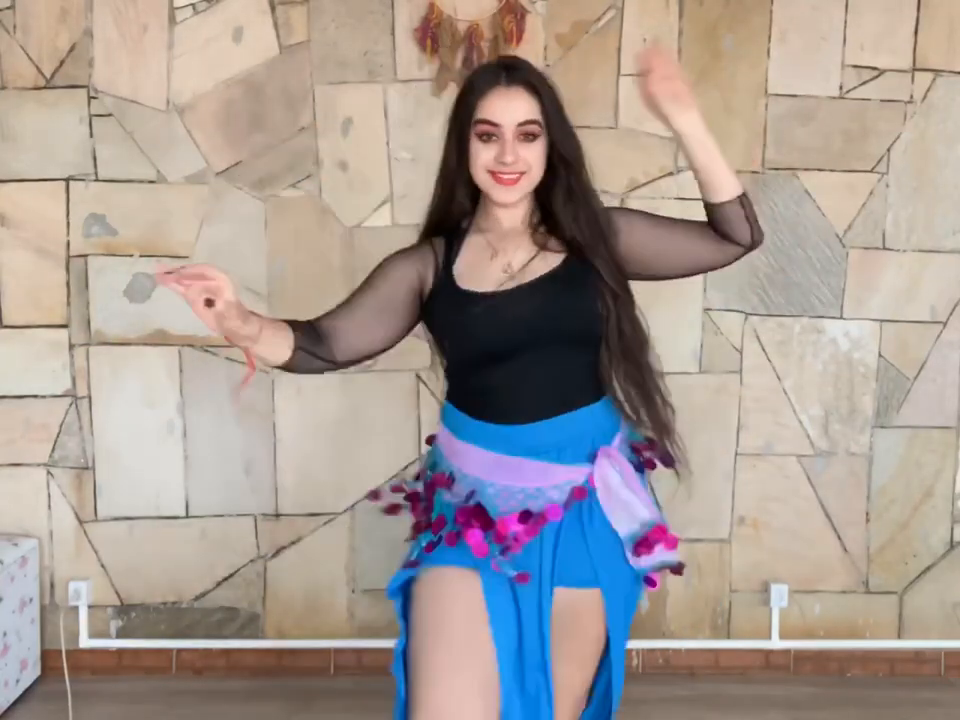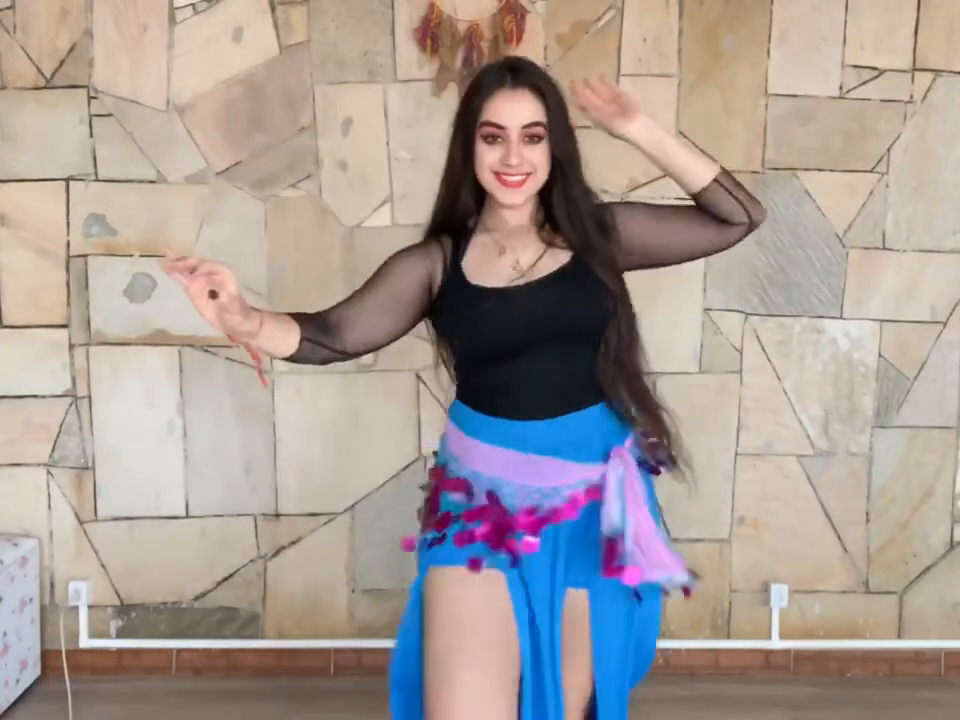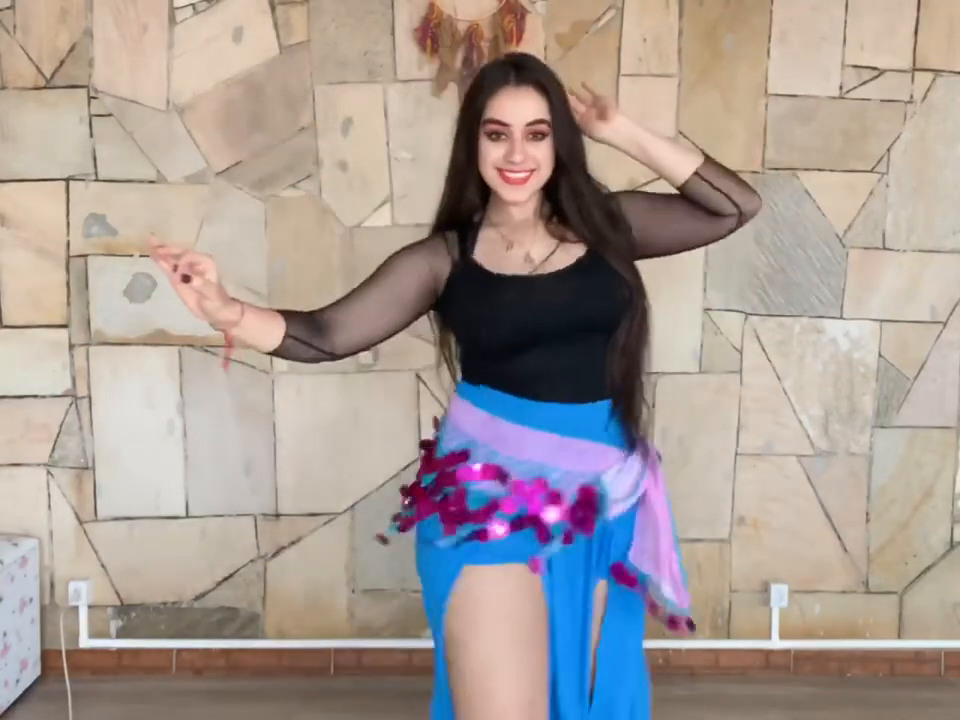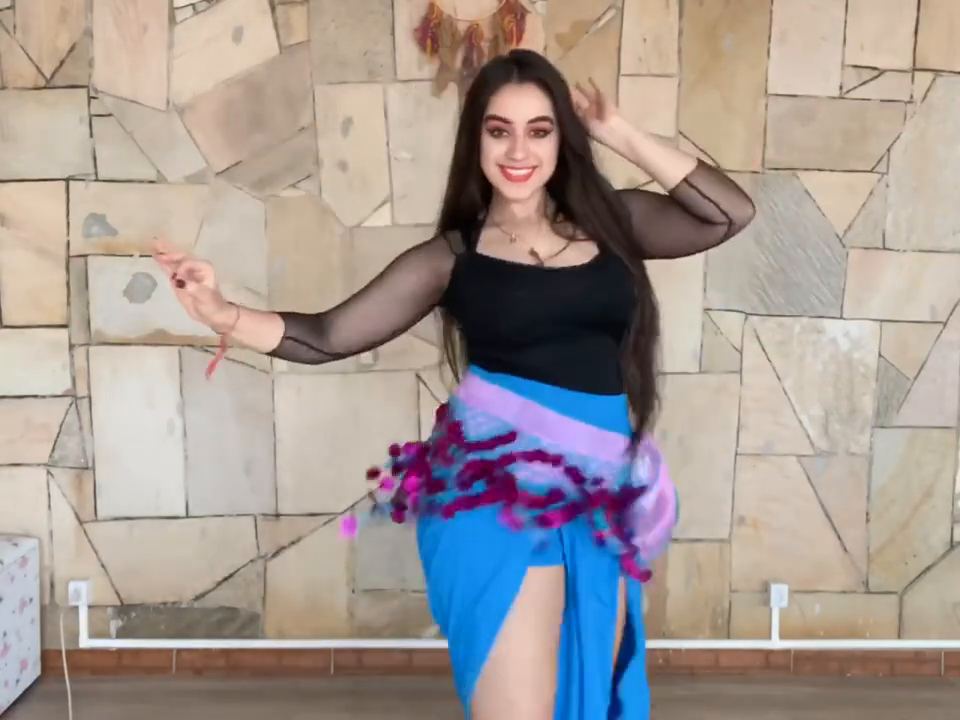
dt=0.1s
person 1, frame 1
left shoulder: (595, 237)
right shoulder: (429, 264)
left elbow: (736, 237)
right elbow: (327, 344)
left wrist: (683, 120)
right wrist: (242, 324)
left hip: (586, 509)
right hip: (471, 511)
person 1, frame 2
left shoulder: (597, 234)
right shoulder: (435, 262)
left elbow: (738, 219)
right elbow: (336, 335)
left wrist: (639, 131)
right wrist: (246, 321)
left hip: (593, 510)
right hip: (481, 512)
person 1, frame 3
left shoulder: (605, 224)
right shoulder: (445, 257)
left elbow: (736, 206)
right elbow: (328, 333)
left wrist: (622, 133)
right wrist: (226, 312)
left hip: (599, 508)
right hip: (488, 505)
person 1, frame 4
left shoulder: (610, 222)
right shoulder: (450, 255)
left elbow: (730, 214)
right elbow: (330, 335)
left wrist: (617, 132)
right wrist: (224, 315)
left hip: (601, 500)
right hip: (495, 491)
